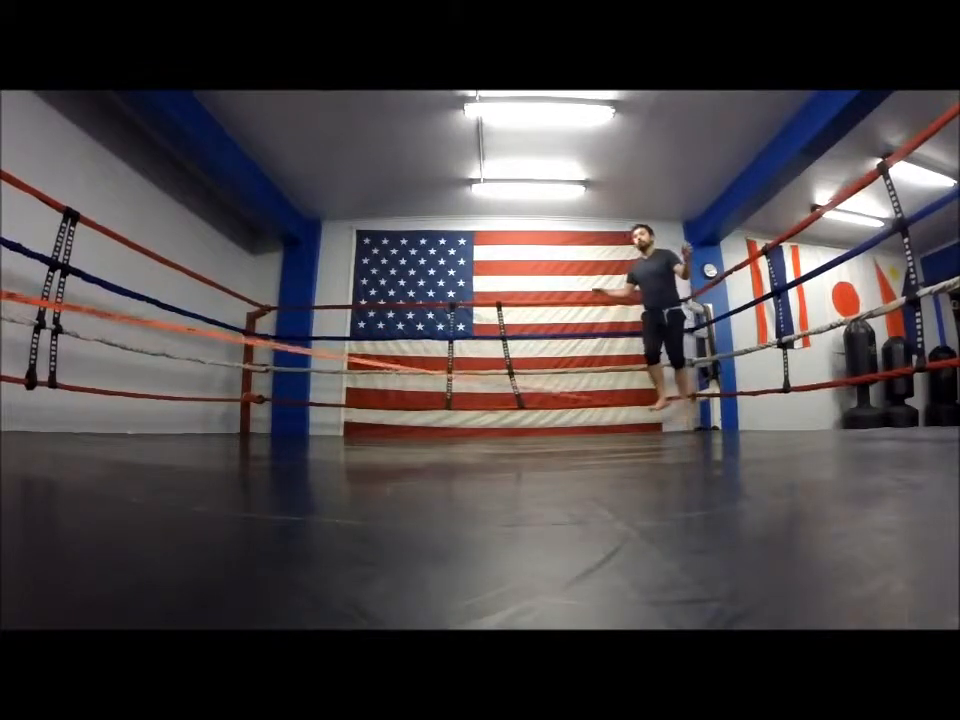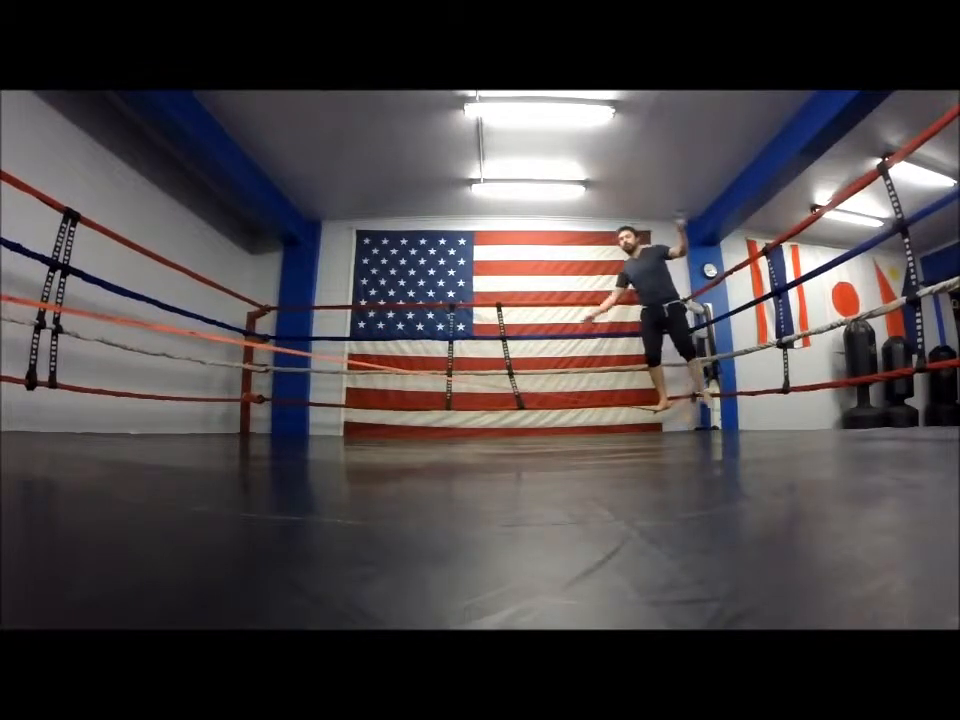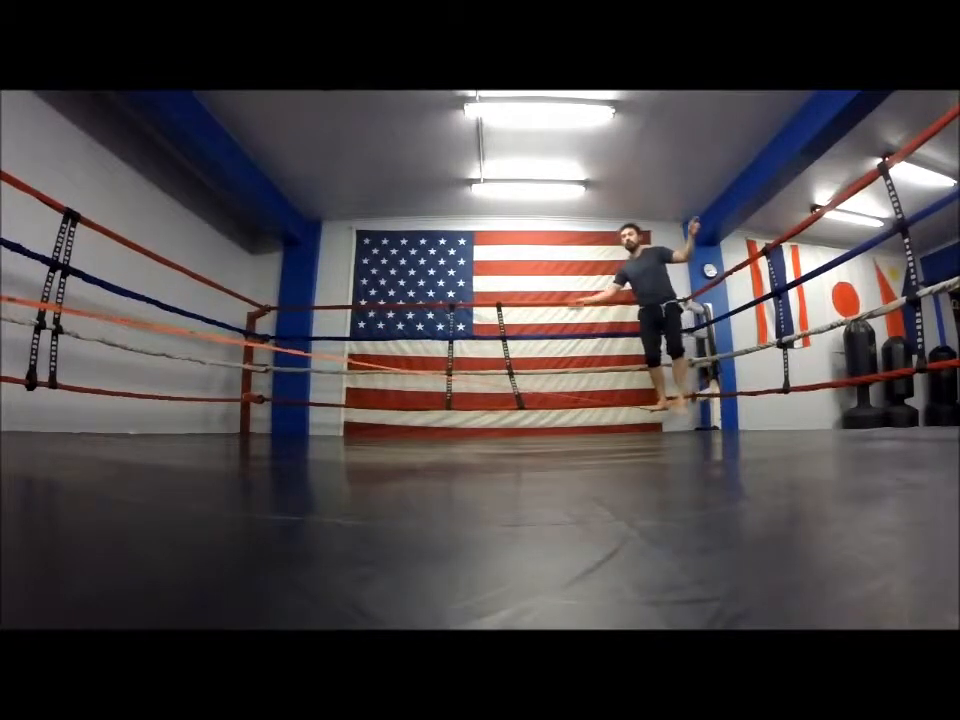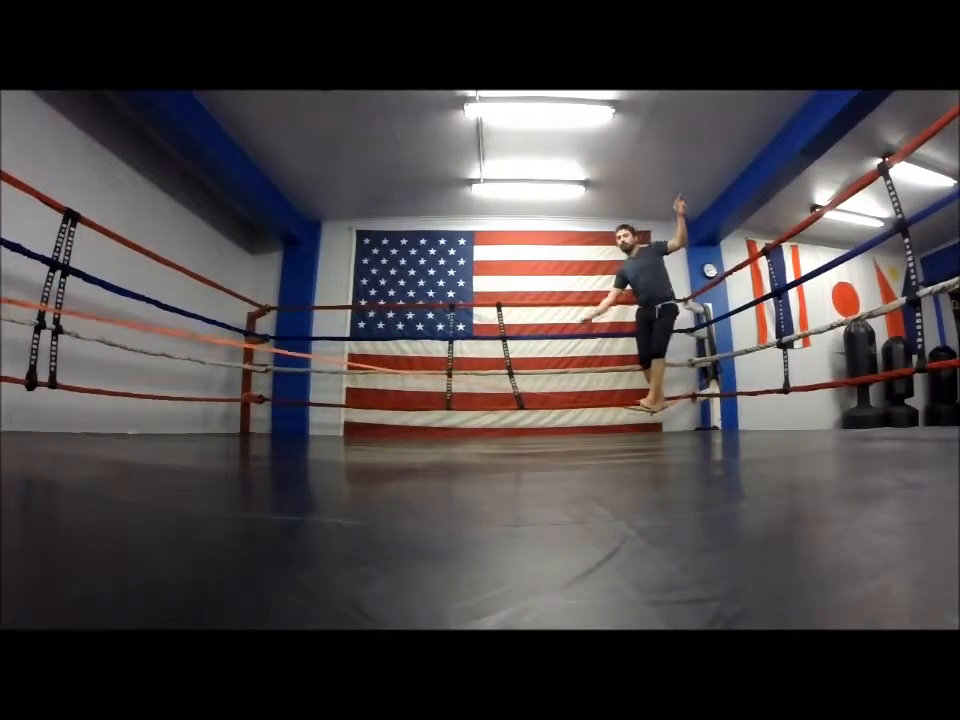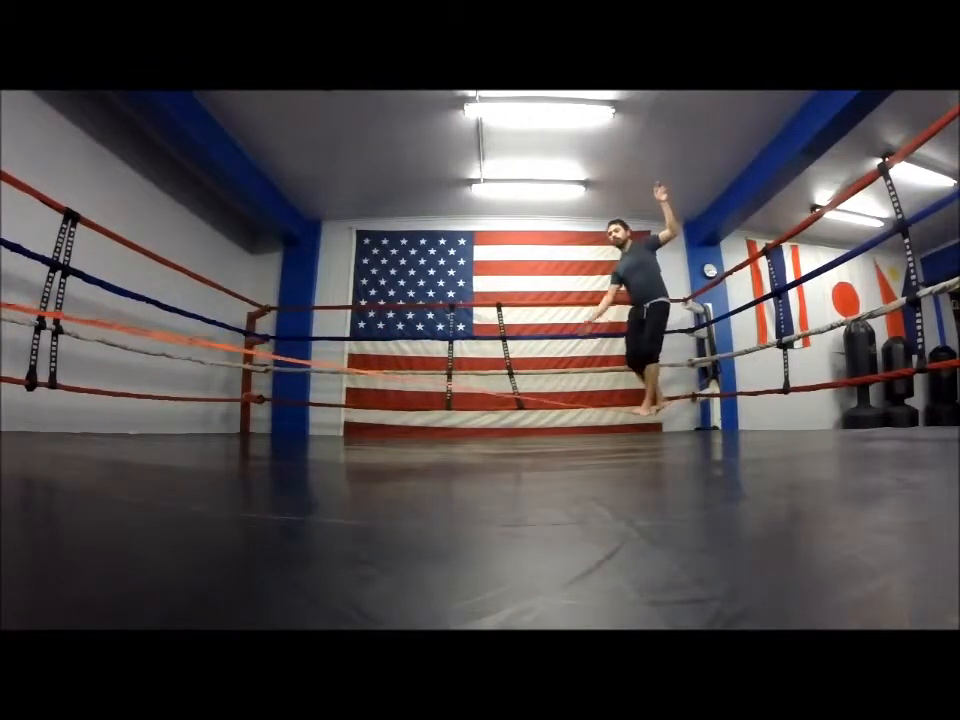
dt=0.5s
person 1, frame 1
left shoulder: (666, 255)
right shoulder: (636, 267)
left elbow: (684, 275)
right elbow: (626, 292)
left wrist: (686, 260)
right wrist: (605, 291)
left hip: (672, 312)
right hip: (651, 314)
left knee: (677, 357)
right knee: (651, 354)
right ankle: (662, 397)
person 1, frame 2
left shoulder: (655, 251)
right shoulder: (626, 269)
left elbow: (681, 251)
right elbow: (614, 297)
left wrist: (682, 232)
right wrist: (595, 312)
left hip: (672, 307)
right hip: (649, 313)
left knee: (687, 348)
right knee: (652, 356)
left ankle: (703, 393)
right ankle: (663, 400)
person 1, frame 3
left shoulder: (656, 252)
right shoulder: (626, 268)
left elbow: (684, 256)
right elbow: (610, 292)
left wrist: (691, 236)
right wrist: (586, 300)
left hip: (668, 307)
right hip: (647, 312)
left knee: (675, 348)
right knee: (651, 356)
left ankle: (680, 397)
right ankle: (662, 399)
person 1, frame 4
left shoulder: (653, 250)
right shoulder: (624, 270)
left elbow: (680, 242)
right elbow: (611, 297)
left wrist: (680, 215)
right wrist: (593, 313)
left hip: (665, 307)
right hip: (644, 312)
left knee: (658, 349)
right knee: (645, 357)
left ankle: (652, 397)
right ankle: (659, 399)
person 1, frame 5
left shoulder: (646, 245)
right shoulder: (619, 268)
left elbow: (672, 231)
right elbow: (609, 296)
left wrist: (663, 203)
right wrist: (593, 316)
left hip: (657, 306)
right hip: (637, 310)
left knee: (649, 353)
right knee: (633, 357)
left ankle: (647, 403)
right ankle: (657, 396)
